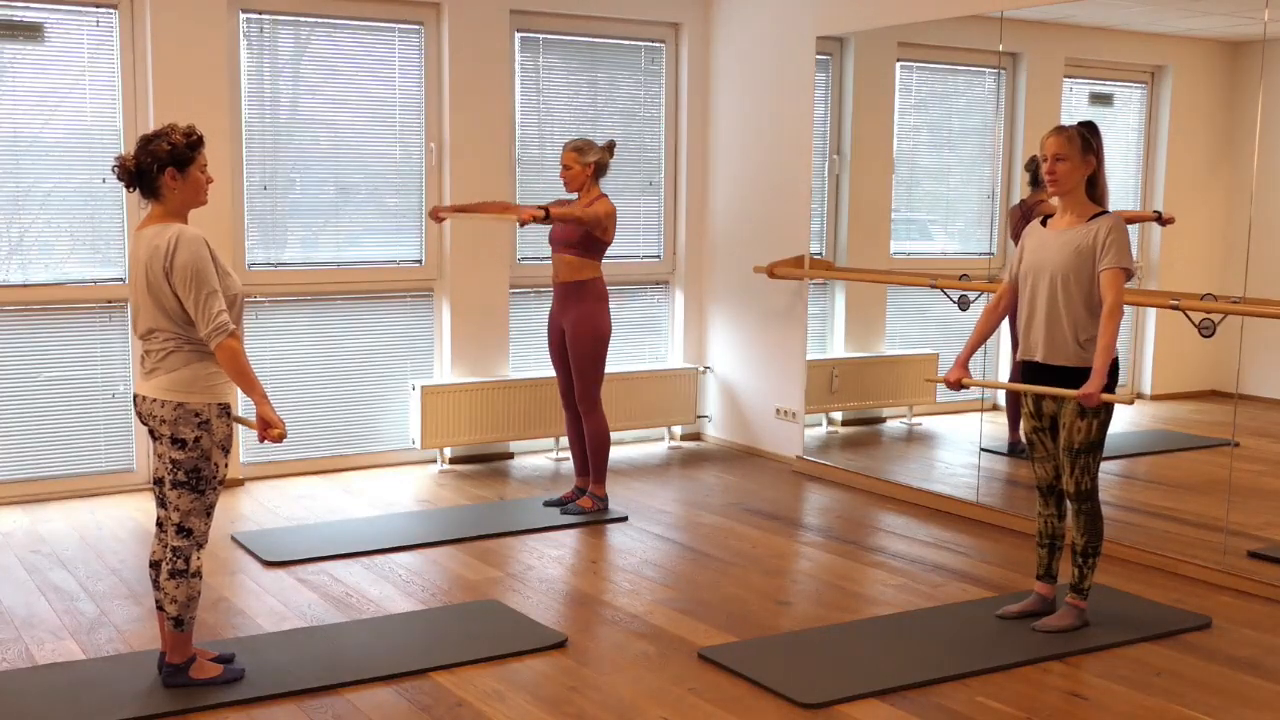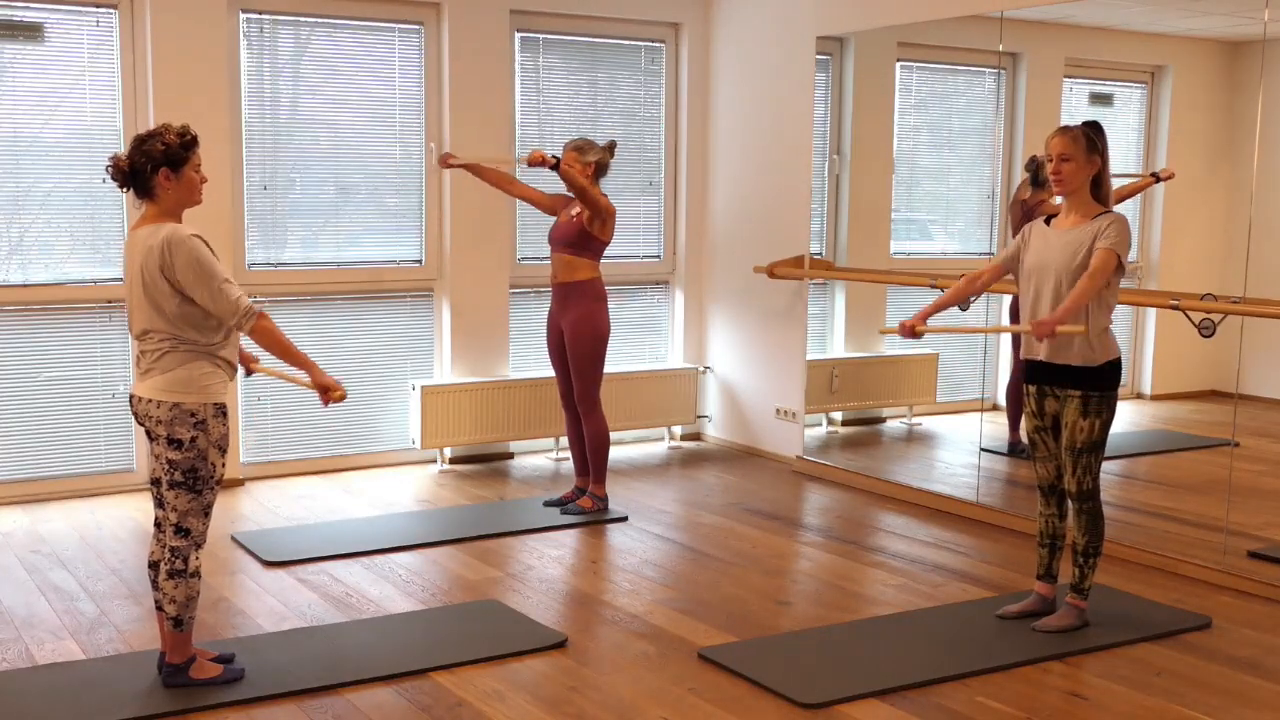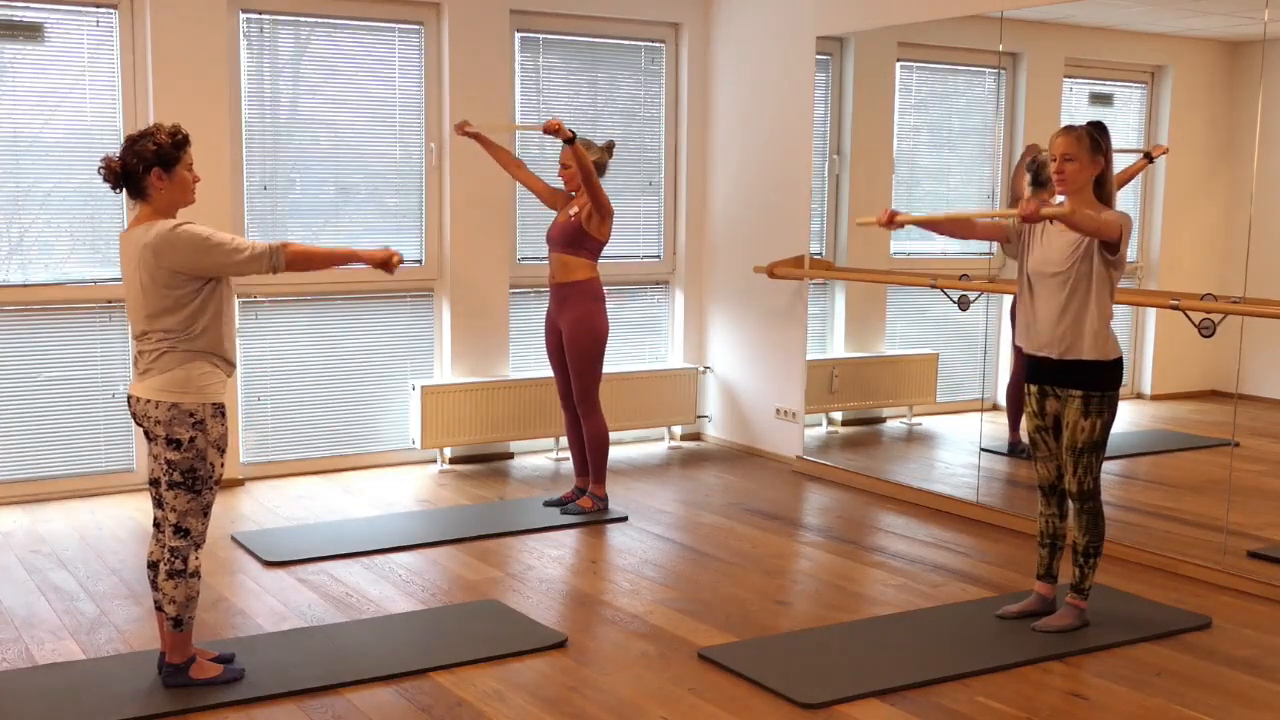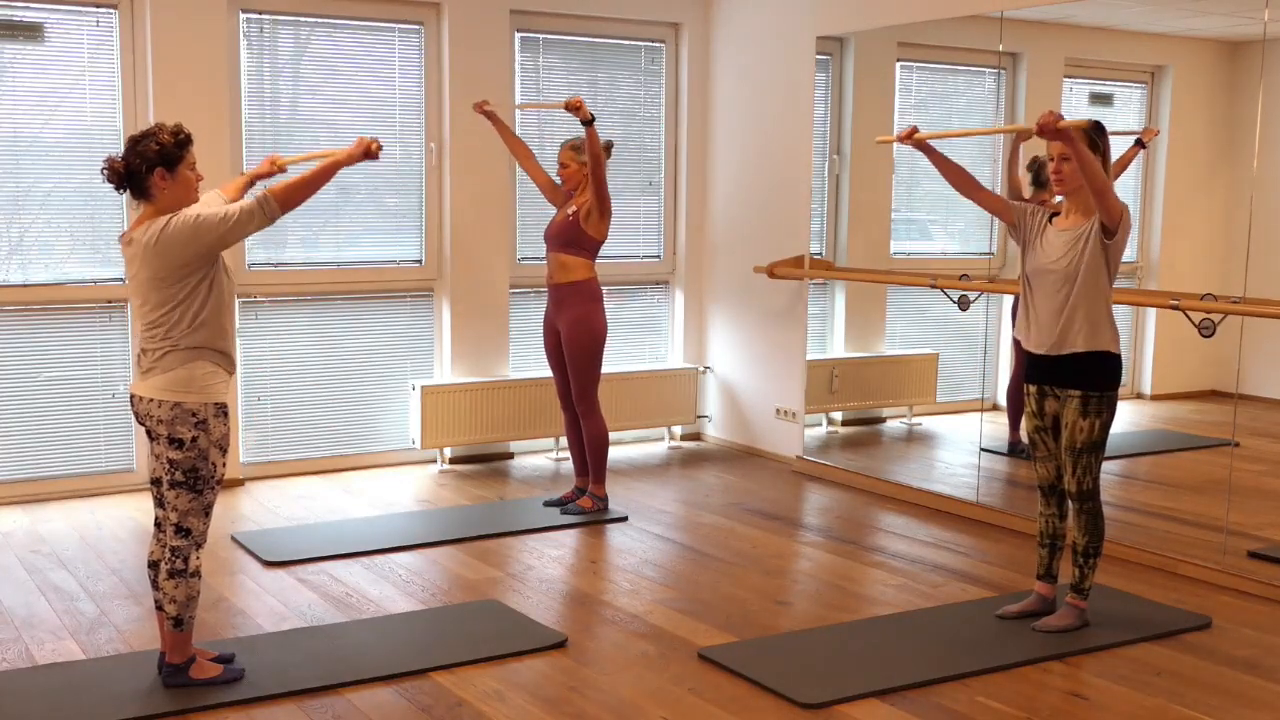
dt=0.5s
person 1, frame 1
left shoulder: (146, 236)
right shoulder: (184, 241)
right elbow: (218, 332)
right wrist: (260, 401)
left hip: (159, 395)
right hip: (192, 402)
left knee: (172, 532)
right knee: (187, 535)
left ankle: (176, 649)
right ankle: (180, 661)
person 1, frame 2
left shoulder: (142, 236)
right shoulder: (176, 241)
right elbow: (243, 313)
left wrist: (232, 351)
right wrist: (311, 370)
left hip: (157, 395)
right hip: (187, 402)
left knee: (171, 531)
right knee: (185, 534)
left ankle: (175, 649)
right ankle: (179, 660)
person 1, frame 3
left shoulder: (141, 234)
right shoulder: (173, 237)
left elbow: (237, 251)
right elbow: (270, 258)
left wrist: (275, 247)
right wrist: (362, 253)
left hip: (157, 396)
right hip: (186, 402)
left knee: (170, 531)
right knee: (184, 535)
left ankle: (175, 649)
right ankle: (180, 660)
person 1, frame 4
left shoulder: (145, 231)
right shoulder: (175, 234)
left elbow: (215, 203)
right elbow: (264, 211)
left wrist: (255, 174)
right wrist: (343, 160)
left hip: (158, 395)
right hip: (189, 401)
left knee: (171, 531)
right knee: (186, 535)
left ankle: (176, 648)
right ankle: (181, 661)
person 2, frame 1
left shoulder: (1107, 229)
right shoulder: (1034, 231)
left elbow: (1112, 305)
right elbow: (1003, 299)
left wrist: (1098, 375)
right wrist: (963, 358)
left hip: (1082, 378)
right hip: (1035, 374)
left knee: (1079, 490)
right knee: (1046, 488)
left ankle: (1077, 602)
right ankle: (1043, 590)
person 2, frame 2
left shoulder: (1110, 226)
right shoulder: (1035, 230)
left elbow: (1095, 277)
right elbow: (984, 276)
left wrist: (1058, 316)
right wrist: (926, 313)
left hip: (1089, 373)
right hip: (1039, 371)
left knee: (1081, 489)
right knee: (1048, 487)
left ankle: (1078, 601)
right ankle: (1044, 590)
person 2, frame 3
left shoulder: (1113, 225)
right shoulder: (1032, 227)
left elbow: (1088, 225)
right elbow: (970, 227)
left wrist: (1053, 210)
left hip: (1091, 371)
right hip: (1041, 368)
left knee: (1081, 489)
right knee: (1049, 487)
left ankle: (1077, 601)
right ankle: (1043, 590)
person 2, frame 4
left shoulder: (1109, 223)
right shoulder: (1033, 222)
left elbow: (1101, 188)
right elbow: (975, 190)
left wrist: (1068, 136)
right wrist: (925, 148)
left hip: (1089, 370)
right hip: (1040, 367)
left knee: (1081, 489)
right knee: (1048, 487)
left ankle: (1077, 601)
right ankle: (1043, 590)
person 3, frame 1
left shoulder: (602, 208)
right shoulder: (566, 207)
left elbow: (577, 216)
right elbow: (508, 209)
left wrist: (541, 213)
right wrist: (456, 207)
left hip: (588, 307)
right hip: (561, 307)
left knee: (588, 403)
right knee: (570, 403)
left ankle: (598, 493)
right ankle: (581, 485)
person 3, frame 2
left shoulder: (601, 207)
right shoulder: (565, 205)
left elbow: (580, 186)
right elbow: (513, 186)
left wrist: (552, 163)
right wrist: (466, 165)
left hip: (586, 307)
right hip: (560, 307)
left knee: (587, 403)
right knee: (569, 402)
left ankle: (598, 492)
right ankle: (581, 485)
person 3, frame 3
left shoulder: (599, 207)
right shoulder: (564, 203)
left elbow: (589, 175)
right elbow: (518, 170)
left wrist: (568, 138)
right wrist: (479, 138)
left hip: (584, 307)
right hip: (558, 307)
left knee: (587, 403)
right knee: (569, 404)
left ankle: (598, 492)
right ankle: (581, 484)
person 3, frame 4
left shoulder: (597, 206)
right shoulder: (563, 202)
left elbow: (598, 163)
right elbow: (526, 159)
left wrist: (586, 120)
right wrist: (494, 119)
left hip: (582, 307)
right hip: (556, 308)
left knee: (586, 404)
right knee: (568, 404)
left ankle: (598, 492)
right ankle: (581, 485)
person 4, frame 1
left shoulder: (1016, 211)
right shoulder: (1053, 213)
right elbow: (1112, 218)
right wrist: (1155, 215)
left hip: (1021, 300)
left knee: (1019, 370)
left ankle: (1014, 438)
person 4, frame 2
left shoulder: (1017, 209)
right shoulder: (1057, 214)
left elbow: (1023, 190)
right elbow: (1113, 198)
left wrist: (1029, 178)
right wrist: (1155, 178)
left hip: (1022, 302)
left knee: (1020, 371)
left ankle: (1014, 439)
person 4, frame 3
left shoulder: (1018, 207)
left elbow: (1017, 180)
right elbow: (1111, 186)
left wrist: (1026, 156)
right wrist: (1148, 158)
left hip: (1023, 300)
left knee: (1020, 371)
left ankle: (1014, 439)
person 4, frame 4
left shoulder: (1019, 207)
right shoulder: (1059, 212)
left elbow: (1012, 172)
right elbow: (1107, 178)
left wrist: (1018, 141)
right wrist: (1141, 142)
left hip: (1024, 300)
left knee: (1021, 371)
left ankle: (1014, 439)
